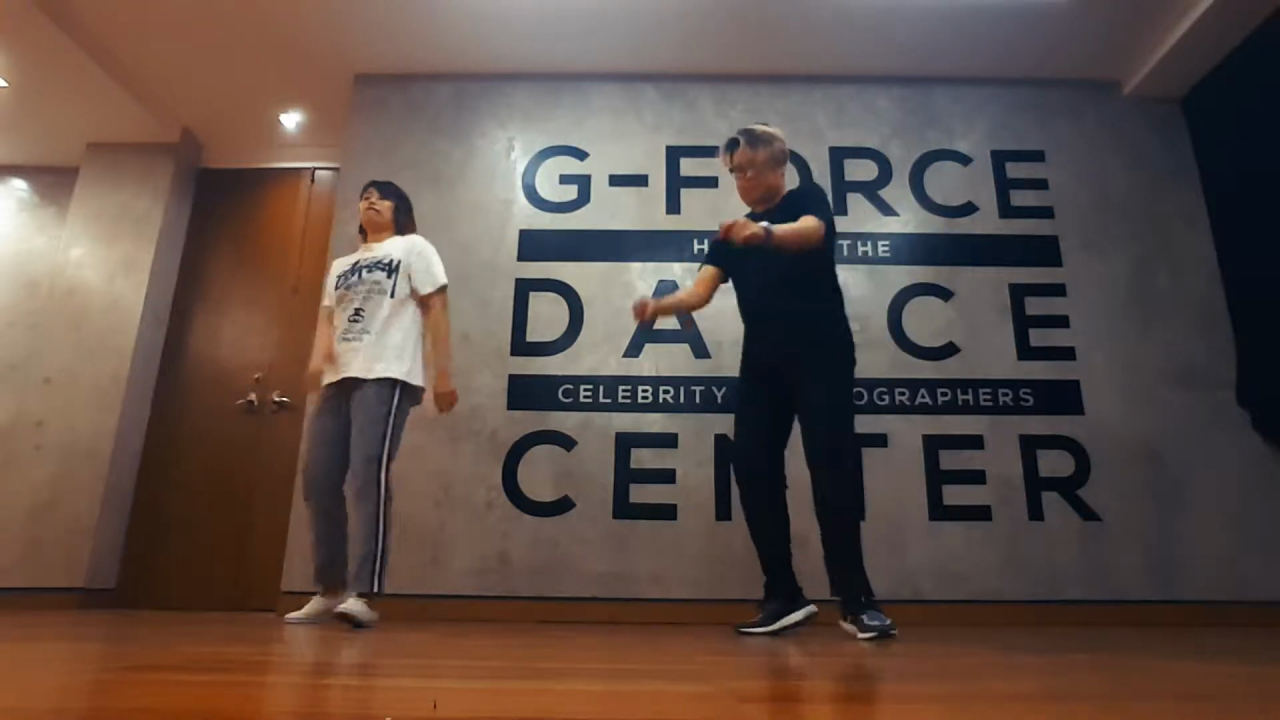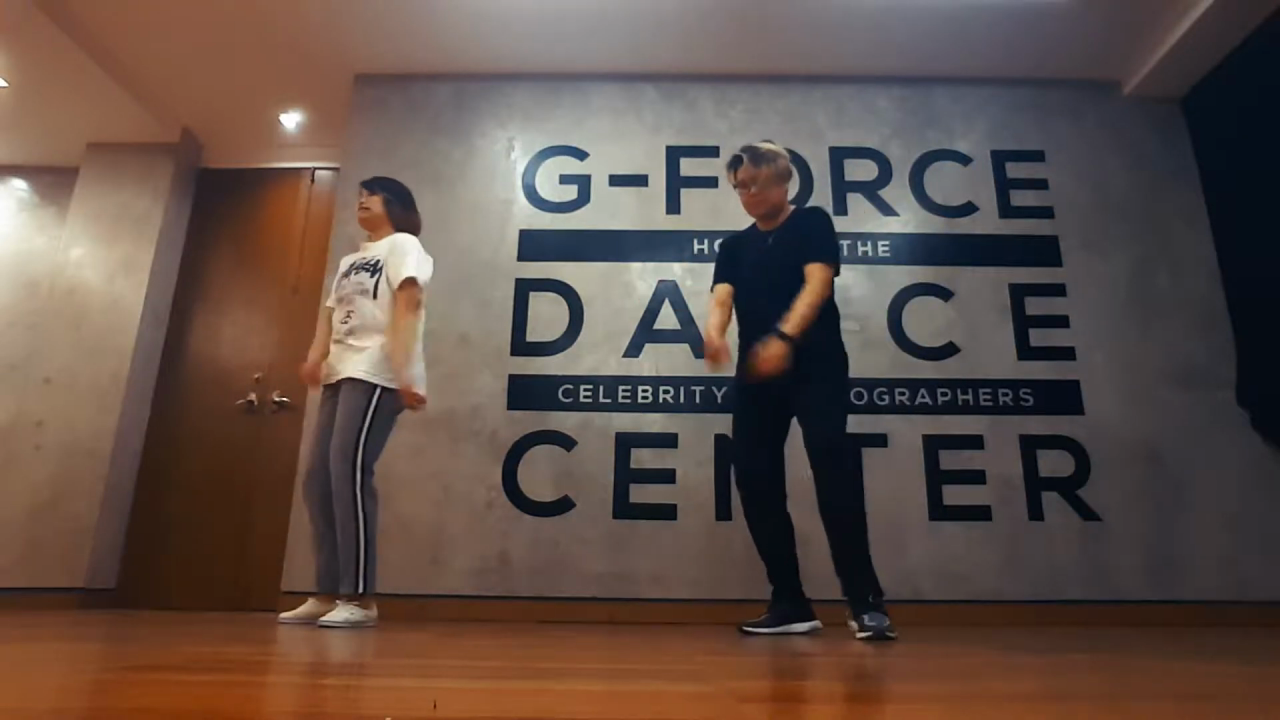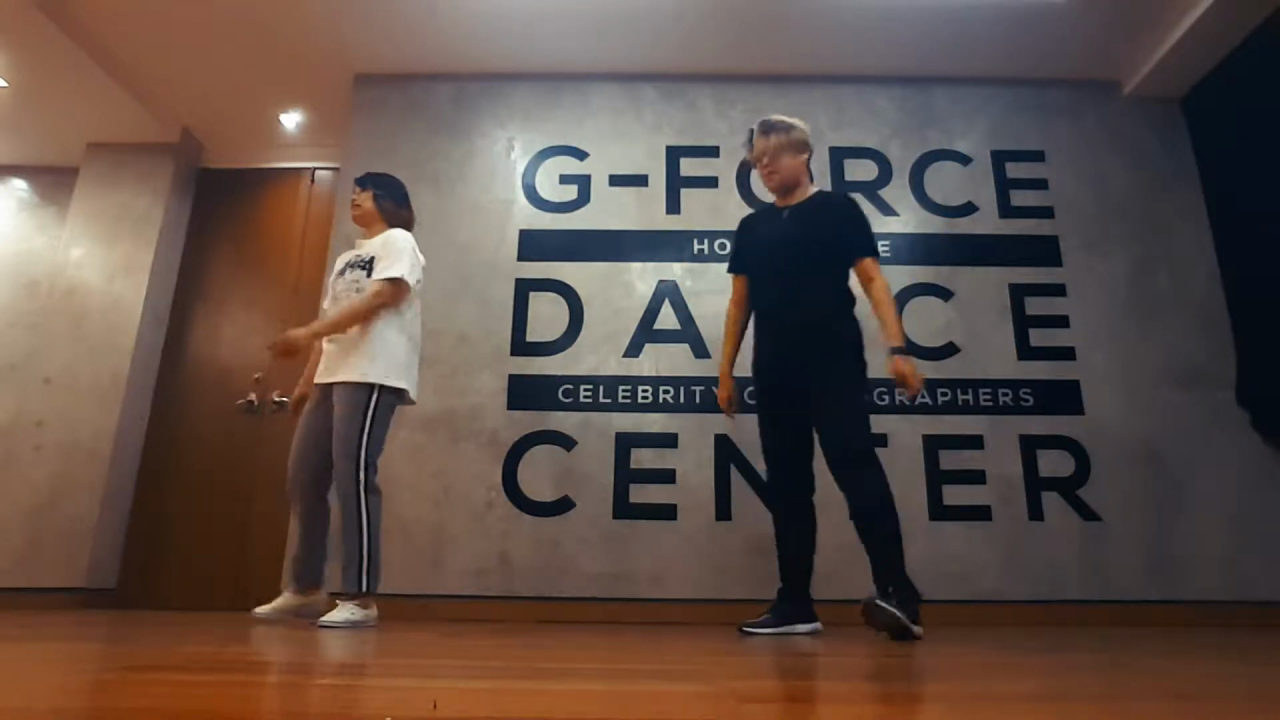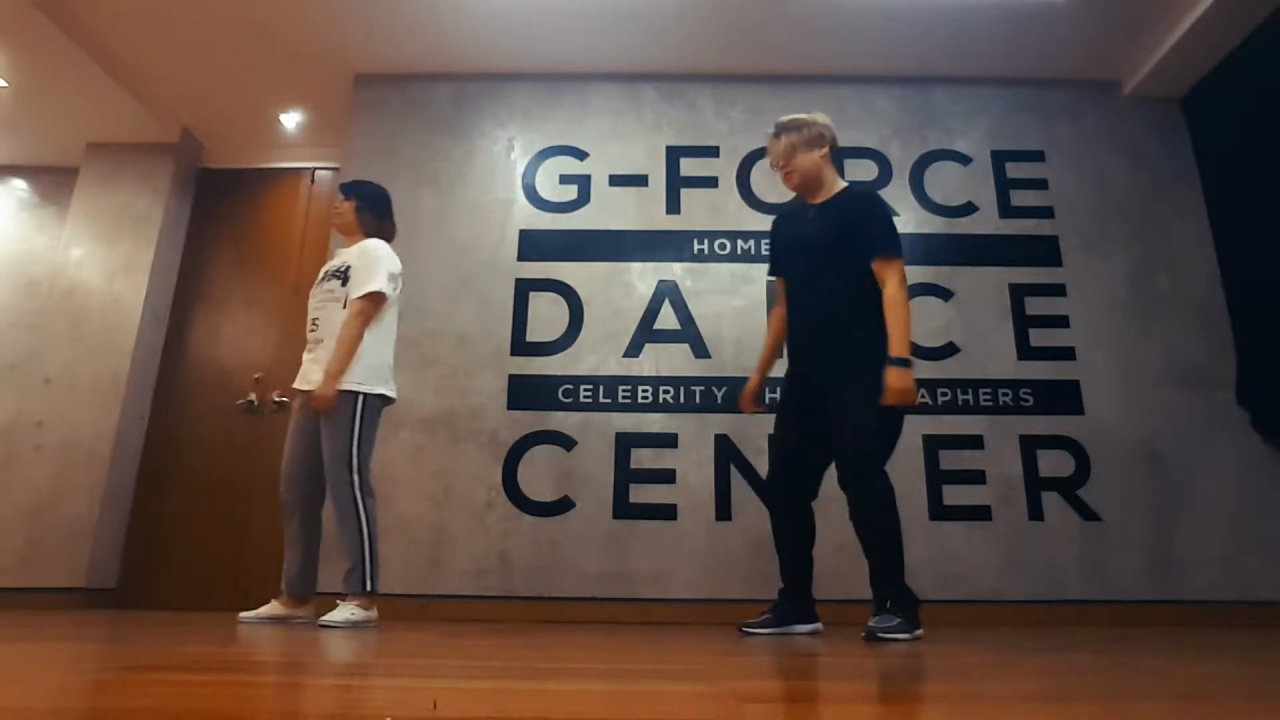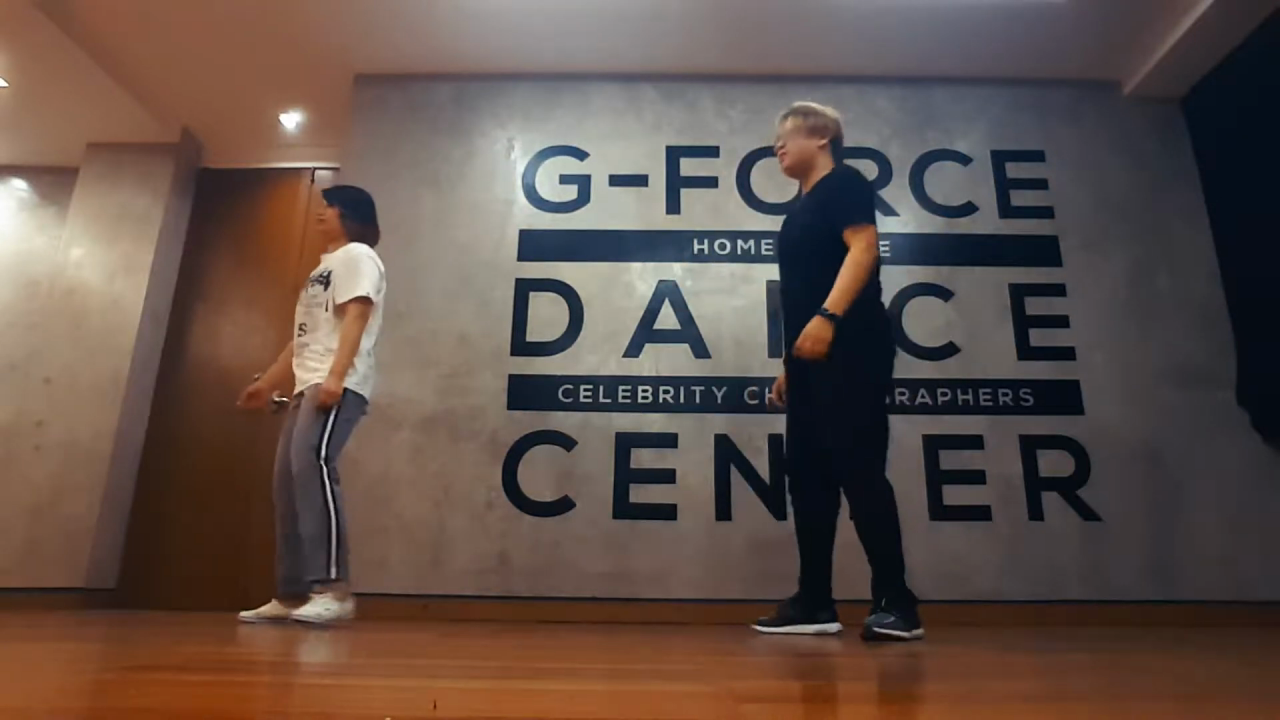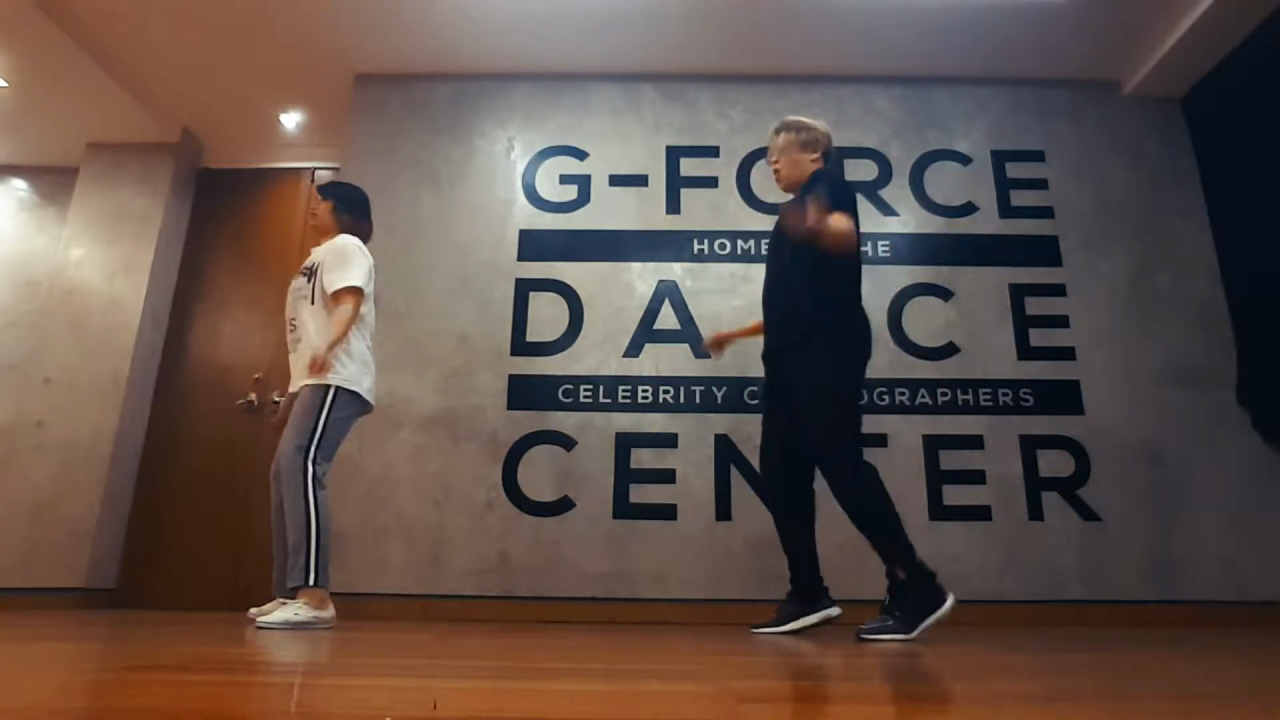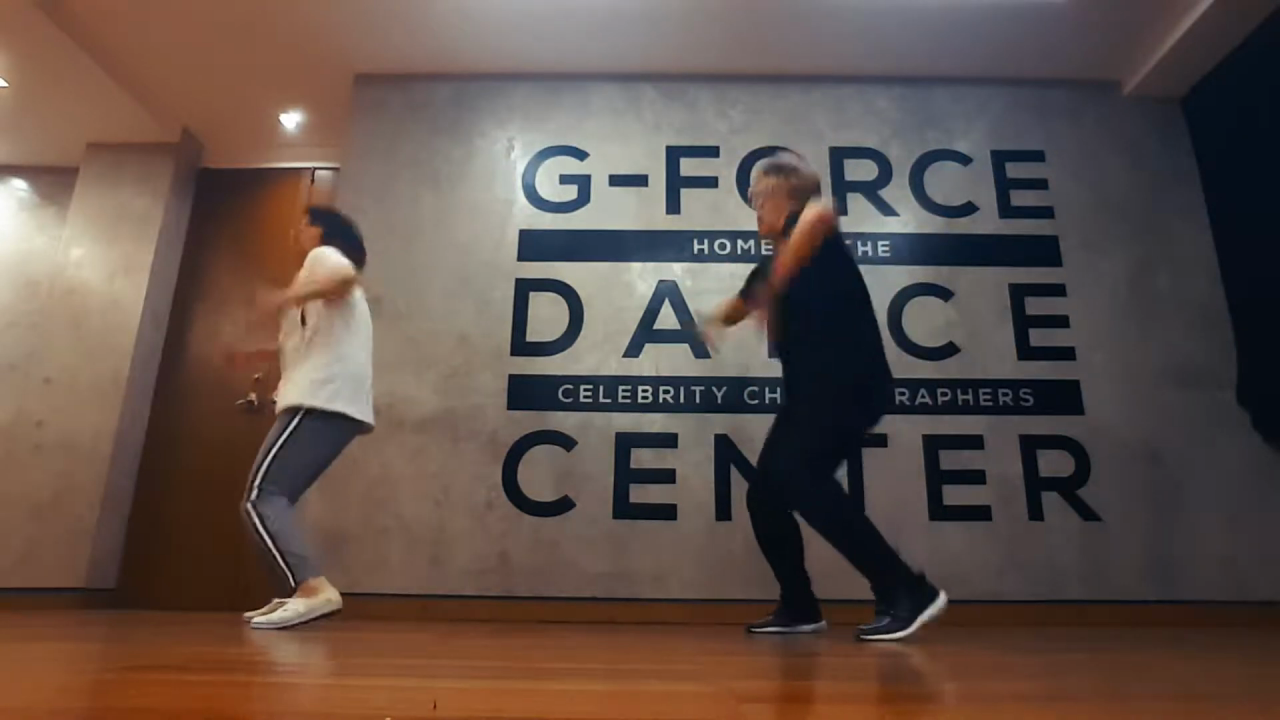
dt=0.3s
person 1, frame 1
left shoulder: (805, 199)
right shoulder: (730, 235)
left elbow: (811, 232)
right elbow: (701, 290)
left wrist: (762, 234)
right wrist: (661, 306)
left hip: (820, 353)
right hip: (762, 362)
left knee: (831, 464)
right knee: (754, 470)
left ankle: (857, 598)
right ankle: (784, 594)
person 1, frame 2
left shoulder: (813, 224)
right shoulder: (735, 246)
left elbow: (817, 285)
right elbow: (721, 304)
left wrist: (783, 337)
right wrist: (713, 336)
left hip: (811, 370)
right hip: (756, 378)
left knee: (834, 468)
right knee: (756, 482)
left ankle: (865, 602)
right ankle: (790, 603)
person 1, frame 3
left shoulder: (837, 209)
right shoulder: (752, 227)
left elbow: (872, 278)
right elbow: (740, 302)
left wrist: (897, 347)
right wrist: (726, 371)
left hip: (835, 362)
right hip: (774, 370)
left knee: (854, 464)
right knee: (785, 484)
left ankle: (897, 593)
right ankle: (795, 604)
person 1, frame 4
left shoulder: (862, 205)
right shoulder: (785, 223)
left elbow: (892, 280)
left wrist: (899, 359)
right wrist: (760, 372)
left hip: (858, 369)
right hip: (804, 372)
left knee: (861, 475)
right knee: (785, 484)
left ankle: (896, 604)
right ankle: (796, 603)
person 1, frame 5
left shoulder: (845, 183)
right shoulder: (797, 212)
left elbow: (862, 249)
left wrist: (828, 316)
right wrist: (789, 366)
left hip: (851, 350)
right hip: (810, 358)
left knee: (858, 470)
right knee: (807, 477)
left ankle: (895, 602)
right ankle: (815, 602)
person 1, frame 6
left shoulder: (823, 198)
right shoulder: (790, 220)
left elbow: (847, 234)
left wrist: (817, 227)
right wrist: (739, 332)
left hip: (828, 351)
right hip: (788, 358)
left knee: (839, 463)
right knee: (781, 474)
left ankle: (915, 585)
right ankle: (808, 595)
person 1, frame 7
left shoulder: (809, 238)
right shoulder: (774, 265)
left elbow: (817, 217)
right elbow: (734, 308)
left wrist: (772, 286)
right wrist: (716, 318)
left hip: (850, 382)
right hip: (810, 389)
left knee: (799, 477)
right knee: (764, 494)
left ankle: (907, 590)
right ankle: (798, 606)
person 2, frame 1
left shoulder: (415, 249)
right shoulder: (341, 265)
left elbow: (436, 311)
right elbow: (325, 321)
left wrist: (443, 373)
right wrist: (318, 356)
left hip: (387, 374)
right hip: (340, 376)
left knee: (369, 475)
right knee: (318, 477)
left ankle: (364, 593)
right ankle: (330, 588)
person 2, frame 2
left shoulder: (404, 244)
right shoulder: (349, 262)
left elbow: (406, 303)
right elbow: (329, 321)
left wrist: (404, 370)
right wrist: (313, 359)
left hip: (377, 377)
right hip: (342, 377)
left knee: (350, 474)
right knee: (319, 480)
left ankle: (360, 598)
right ankle: (329, 593)
person 2, frame 3
left shoulder: (398, 241)
right shoulder: (346, 258)
left elbow: (378, 298)
left wrist: (308, 333)
right wrist: (308, 381)
left hip: (372, 375)
right hip: (333, 373)
left knee: (353, 475)
right knee: (304, 475)
left ankle: (360, 598)
right ankle: (304, 587)
person 2, frame 4
left shoulder: (374, 252)
right shoulder: (334, 264)
left elbow: (361, 315)
left wrist: (332, 377)
right wrist: (306, 382)
left hip: (354, 385)
right hip: (316, 385)
left knee: (346, 477)
right knee: (297, 483)
left ankle: (360, 598)
right ankle: (295, 597)
person 2, frame 5
left shoulder: (357, 256)
right shoulder: (325, 266)
left elbow: (356, 318)
left wrist: (336, 376)
right wrist: (267, 382)
left hip: (339, 384)
right hip: (308, 384)
left knee: (312, 463)
right knee: (286, 482)
left ankle: (332, 587)
right ankle: (291, 595)
person 2, frame 6
left shoulder: (345, 247)
right shoulder: (321, 257)
left elbow: (349, 305)
left wrist: (327, 348)
right wrist: (293, 396)
left hip: (335, 381)
right hip: (314, 382)
left knee: (301, 469)
right knee: (284, 475)
left ankle: (314, 596)
right ankle: (292, 592)
person 2, frame 7
left shoulder: (324, 259)
right shoulder: (317, 271)
left elbow: (346, 278)
left wrist: (288, 298)
left hip: (320, 401)
right hip: (327, 402)
left knee: (260, 495)
right knee: (273, 494)
left ankle: (313, 587)
right ankle: (295, 593)
